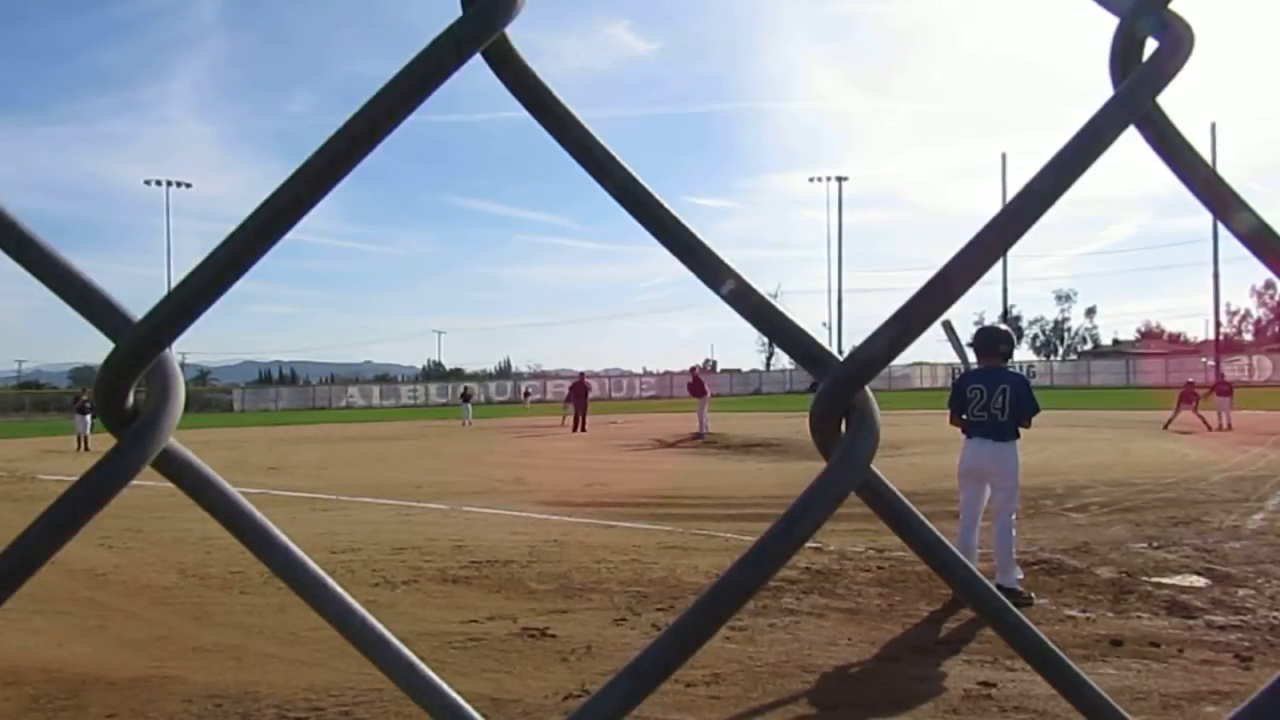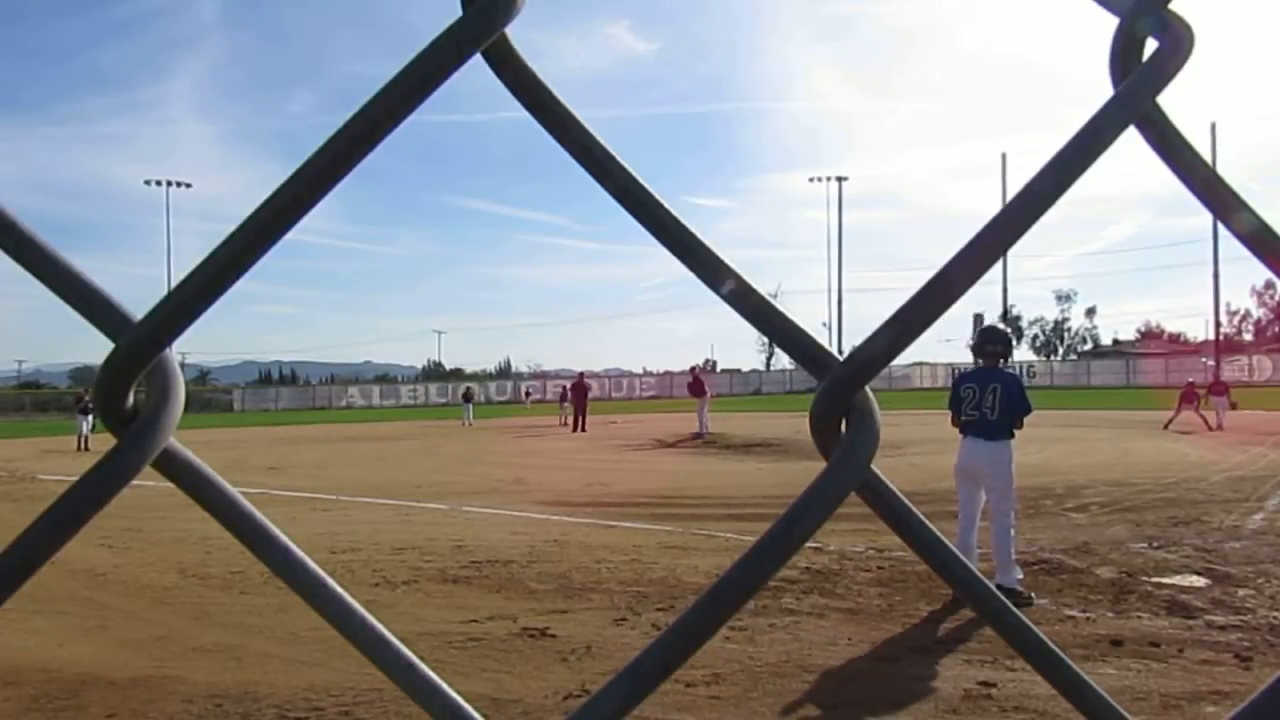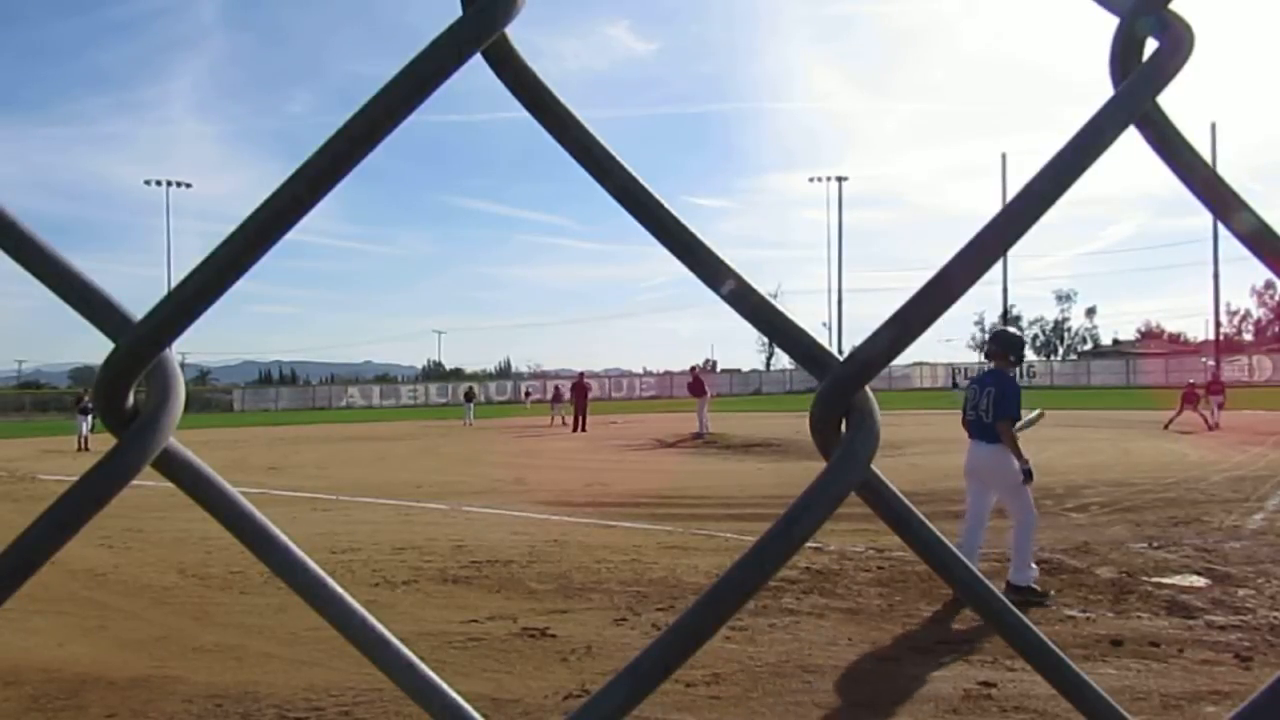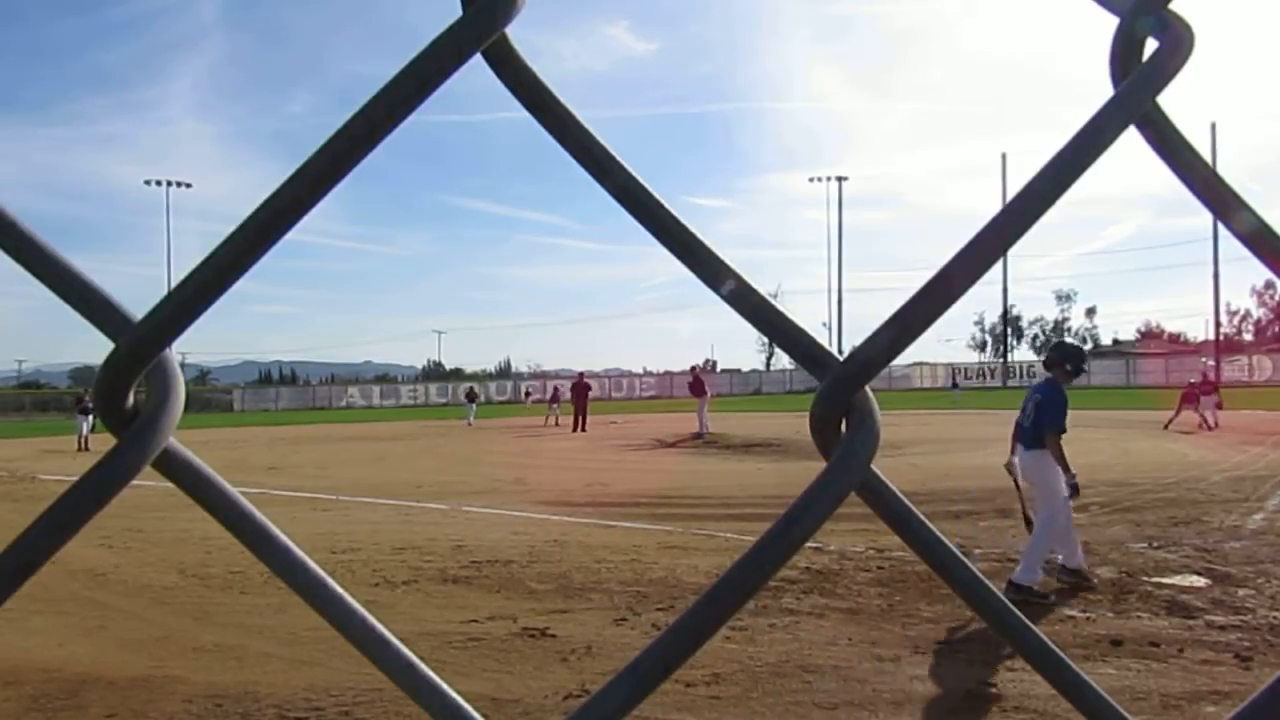
dt=0.5s
person 1, frame 1
left shoulder: (966, 380)
right shoulder: (1017, 381)
left elbow: (954, 419)
right elbow: (1026, 422)
left hip: (972, 451)
right hip: (1003, 452)
left knee: (968, 517)
right knee: (1004, 519)
right ankle: (1006, 583)
person 1, frame 2
left shoulder: (963, 380)
right shoulder: (1010, 381)
left elbow: (955, 421)
right elbow: (1018, 424)
left hip: (968, 450)
right hip: (996, 451)
left knee: (967, 518)
right knee: (1002, 519)
right ankle: (1006, 583)
person 1, frame 3
left shoulder: (975, 382)
right shoulder: (1008, 384)
left elbow: (965, 422)
right elbow: (1004, 428)
right wrist: (1023, 462)
left hip: (975, 453)
right hip: (999, 455)
left knee: (974, 519)
right knee: (1025, 518)
right ankle: (1019, 582)
person 1, frame 4
left shoulder: (1037, 388)
right shoulder: (1056, 395)
left elbow: (1019, 424)
right elbow: (1051, 439)
left wrist: (1014, 455)
right wrist: (1070, 476)
left hip: (1027, 455)
right hip: (1040, 458)
left knee: (1060, 513)
right knee: (1049, 522)
left ankle: (1072, 567)
right ankle: (1021, 582)
